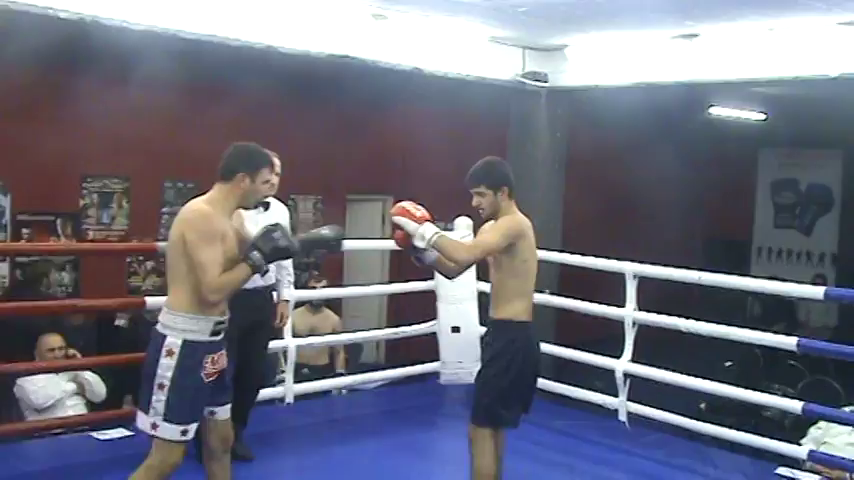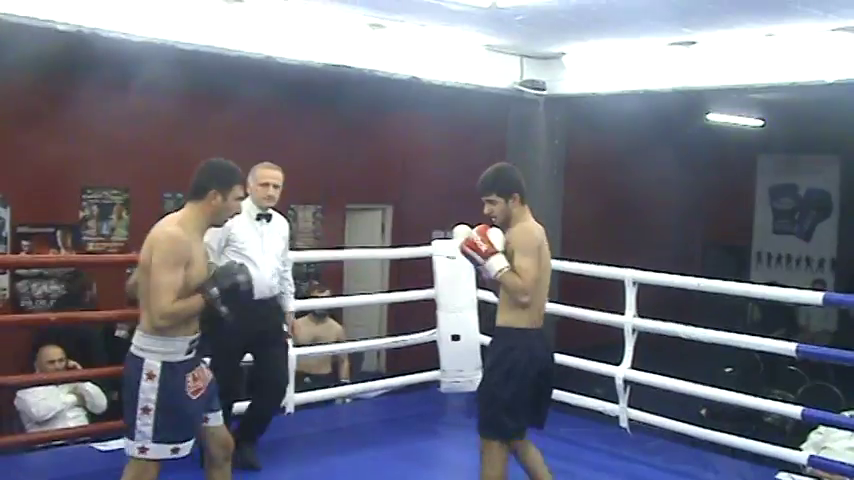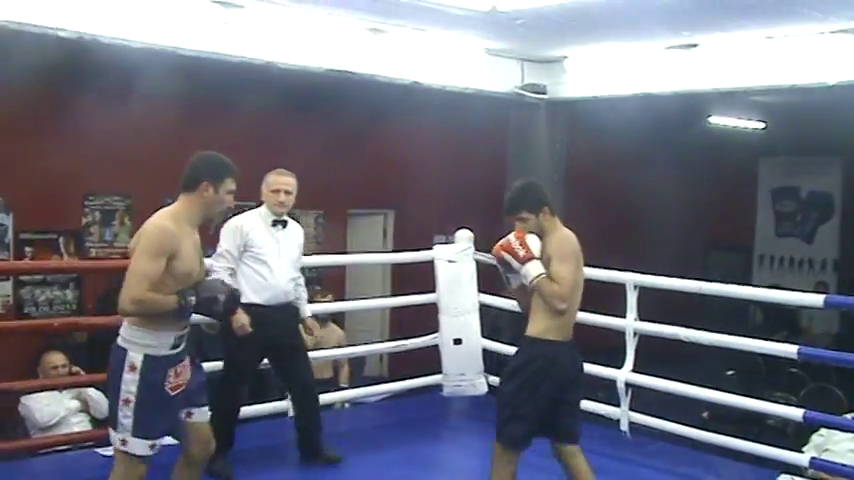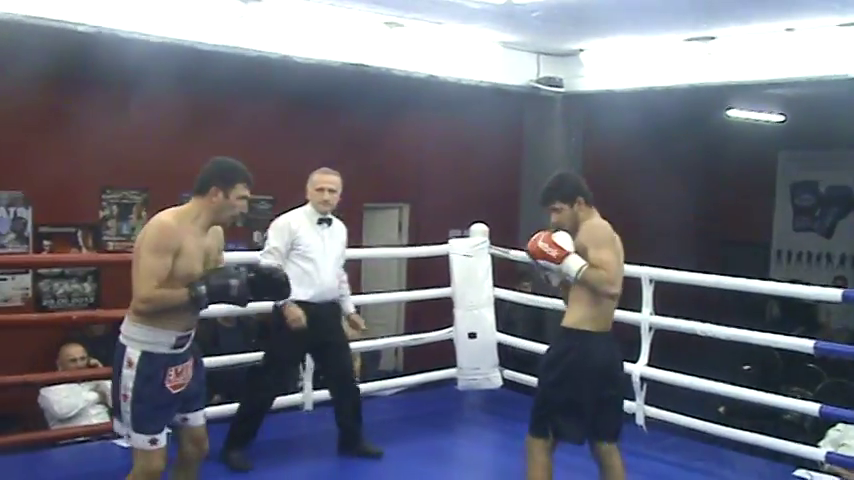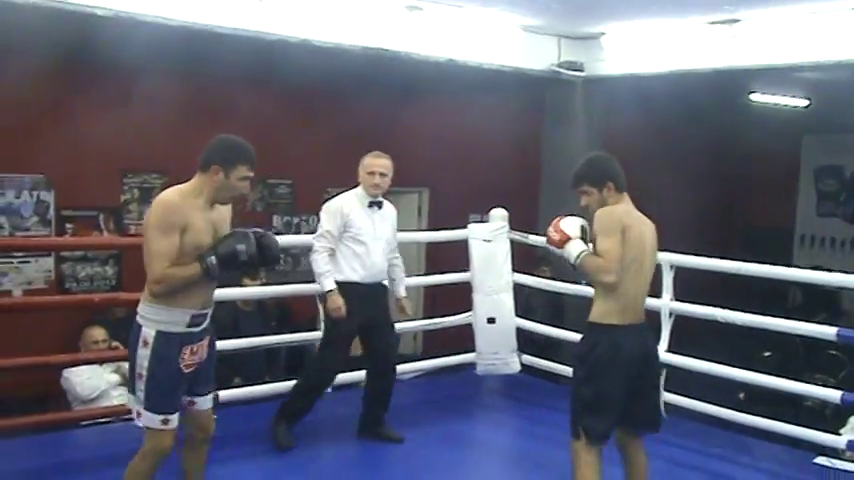
dt=0.2s
person 1, frame 1
left shoulder: (224, 217)
right shoulder: (201, 216)
right elbow: (211, 290)
left wrist: (304, 242)
right wrist: (257, 258)
left hip: (209, 342)
right hip: (183, 343)
left knee: (220, 441)
person 1, frame 2
left shoulder: (189, 234)
right shoulder: (173, 238)
left elbow: (136, 286)
right elbow: (160, 316)
right wrist: (215, 293)
left hip: (186, 360)
right hip: (158, 365)
left knee: (221, 447)
person 1, frame 3
left shoulder: (191, 228)
right shoulder: (163, 230)
right elbow: (130, 301)
left wrist: (211, 296)
right wrist: (192, 300)
left hip: (175, 353)
right hip: (143, 357)
left knee: (201, 447)
person 1, frame 4
left shoulder: (214, 233)
right shoulder: (165, 228)
right elbow: (145, 301)
left wrist: (248, 283)
right wrist: (205, 290)
left hip: (182, 352)
right hip: (145, 353)
left knee: (195, 447)
person 1, frame 5
left shoulder: (223, 208)
right shoulder: (170, 206)
right elbow: (158, 281)
left wrist: (244, 255)
right wrist: (215, 262)
left hip: (199, 331)
right hip: (161, 334)
left knee: (202, 431)
right knee: (160, 442)
person 2, frame 1
left shoulder: (511, 225)
right shoulder: (504, 227)
left elbow: (462, 256)
right elbow: (454, 268)
left wrist: (421, 229)
right wrist: (422, 247)
left hip: (510, 337)
right hip: (512, 334)
left knee: (482, 427)
right knee: (490, 424)
person 2, frame 2
left shoulder: (524, 232)
right shoulder: (521, 232)
left elbow: (523, 294)
left wrist: (492, 259)
right wrist: (484, 262)
left hip: (516, 345)
right hip: (533, 344)
left knee: (492, 440)
right knee: (515, 436)
person 2, frame 3
left shoulder: (561, 239)
right shoulder: (556, 243)
left elbow: (562, 301)
right elbow: (531, 308)
left wrist: (529, 265)
right wrist: (514, 273)
left hip: (541, 355)
right hip: (565, 355)
left knee: (506, 447)
right knee: (568, 447)
person 2, frame 4
left shoulder: (592, 229)
right shoulder: (609, 236)
left elbow: (610, 286)
left wrist: (566, 259)
right wrist: (559, 270)
left hip: (577, 346)
right hip: (606, 347)
left knee: (540, 440)
right knee: (604, 445)
person 2, frame 5
left shoulder: (609, 216)
right shoulder: (647, 226)
left elbow: (608, 275)
left wrist: (573, 246)
right wrist: (580, 246)
left hip: (606, 340)
right hip: (640, 338)
left knee: (586, 442)
right knee: (630, 435)
person 3, frame 1
left shoulder: (281, 212)
left elbow: (284, 259)
left wrist: (284, 298)
left hip: (262, 300)
right hip: (227, 298)
left knee: (254, 373)
left ankle: (233, 433)
person 3, frame 2
left shoulder: (282, 224)
right shoulder: (227, 220)
left wrist: (289, 309)
left hip: (268, 310)
right hip: (232, 310)
left knee: (276, 381)
right knee: (226, 384)
left ankle: (244, 440)
person 3, frame 3
left shoulder: (296, 231)
right shoulder: (241, 225)
right elbow: (220, 271)
left wrist: (305, 312)
left hip: (284, 316)
right hip: (251, 317)
left knee: (304, 383)
right knee: (233, 388)
left ankle: (312, 447)
right ankle: (218, 453)
person 3, frame 4
left shoulder: (340, 229)
right shoulder: (289, 224)
right elbow: (268, 267)
left wrist: (349, 309)
right wrist: (287, 304)
left hip: (328, 313)
right hip: (299, 313)
left knee: (344, 378)
right knee: (269, 380)
left ankle: (352, 440)
right ankle: (236, 445)
person 3, frame 5
left shoulder: (390, 212)
right shoulder: (339, 206)
right elbow: (320, 251)
left wrist: (401, 293)
right wrist: (330, 292)
left hip: (376, 294)
right hip: (346, 293)
left knee: (384, 361)
right knee: (329, 361)
left ankle: (373, 423)
right ankle: (286, 419)
